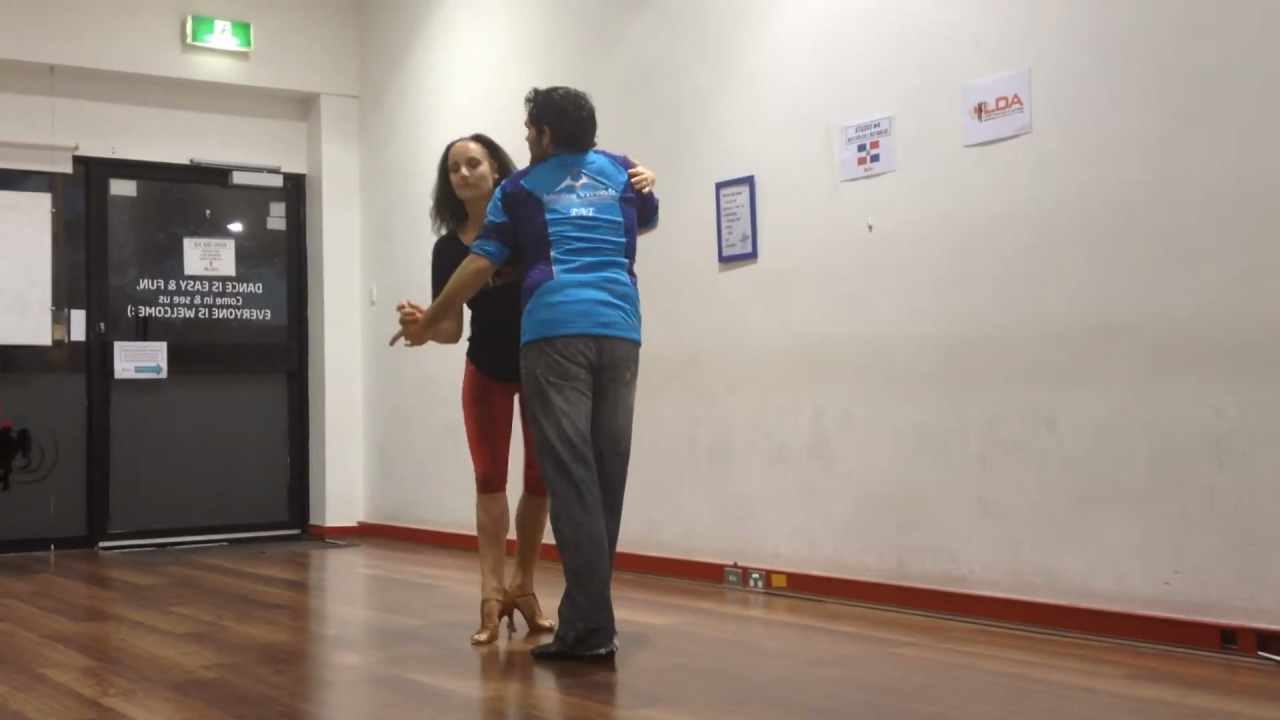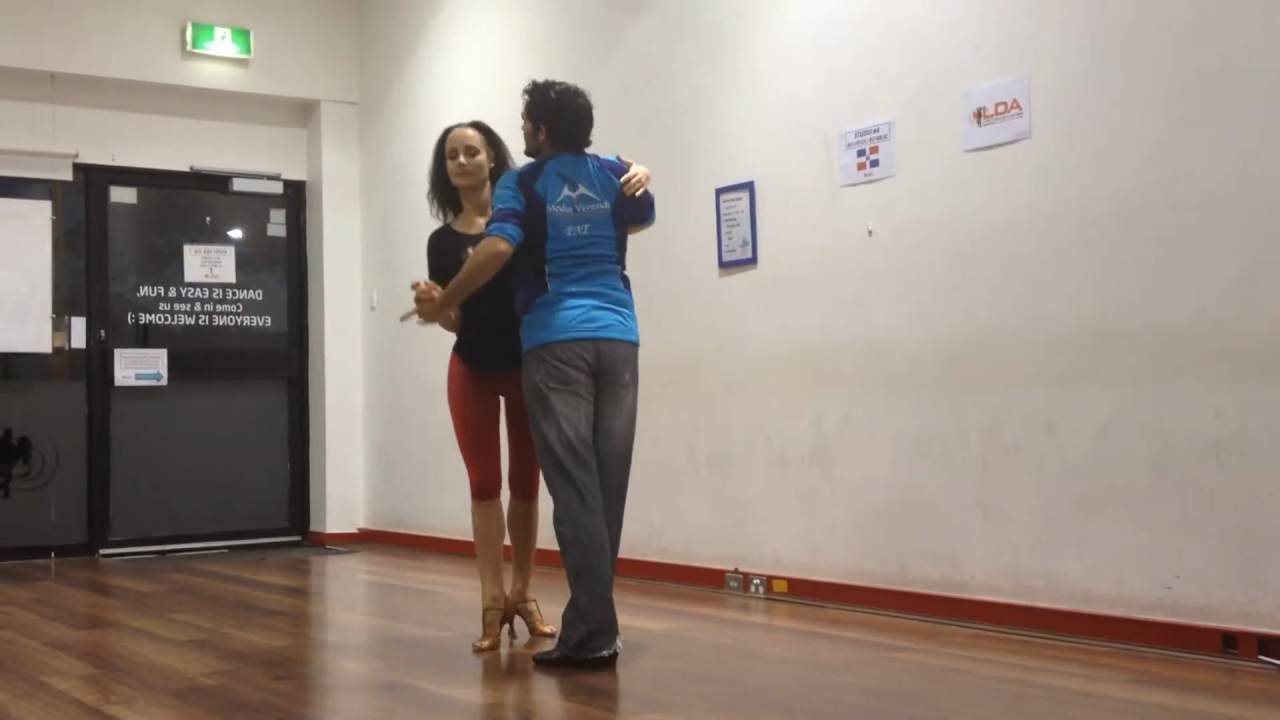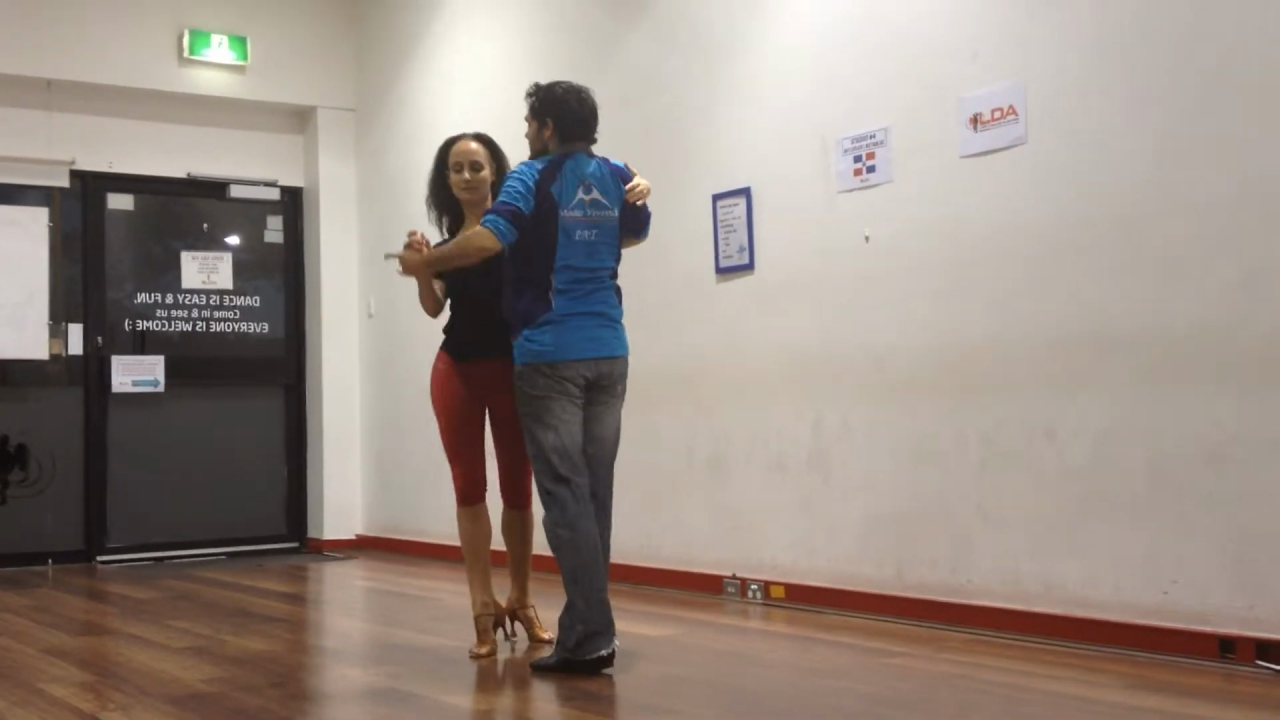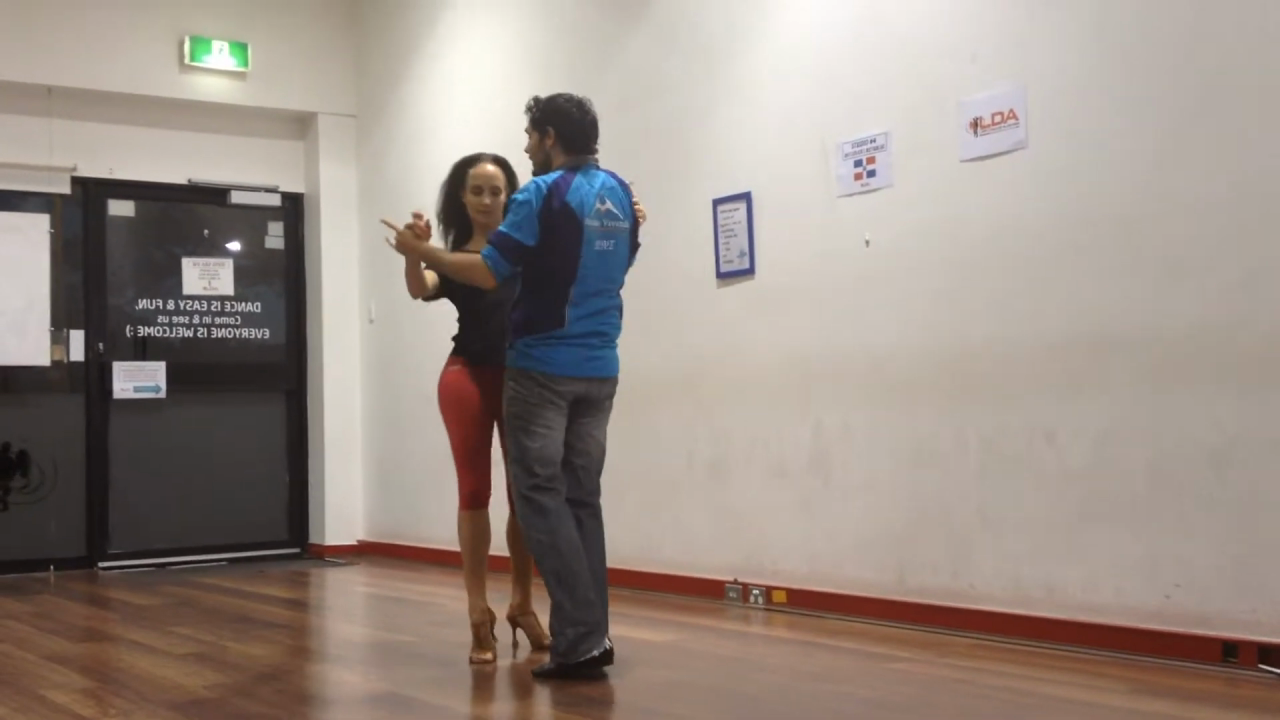
dt=0.3s
person 1, frame 1
left shoulder: (518, 188)
right shoulder: (620, 170)
left elbow: (481, 264)
right elbow: (648, 220)
left wrist: (429, 322)
left hip: (555, 332)
right hip: (620, 332)
left knee: (572, 483)
right knee: (607, 480)
left ankle: (589, 629)
right ankle: (591, 620)
person 1, frame 2
left shoulder: (521, 183)
right shoulder: (615, 174)
left elbow: (498, 248)
right elbow: (643, 219)
left wrist: (443, 303)
left hip: (555, 339)
right hip: (619, 338)
left knee: (575, 489)
right knee: (607, 486)
left ankle: (592, 633)
right ankle: (594, 625)
person 1, frame 3
left shoulder: (534, 177)
right shoulder: (618, 178)
left elbow: (490, 238)
left wrist: (427, 262)
left hip: (548, 355)
right hip: (609, 352)
left knee: (565, 494)
right knee: (594, 492)
left ankle: (589, 633)
right ankle: (592, 627)
person 1, frame 4
left shoulder: (543, 193)
right shoulder: (621, 194)
left elbow: (489, 272)
left wrist: (421, 252)
left hip: (542, 367)
right hip: (600, 369)
left knee: (543, 500)
right knee: (582, 499)
left ankle: (581, 636)
right ankle: (590, 633)
person 2, frame 1
right shoulder: (447, 249)
right elbow: (450, 330)
left wrist: (638, 177)
right hip: (486, 371)
left knee: (540, 480)
right knee: (489, 477)
left ankle: (524, 589)
right ankle: (493, 596)
person 2, frame 2
right shoulder: (442, 241)
right elbow: (453, 320)
left wrist: (634, 174)
left hip: (530, 366)
right hip: (472, 369)
left knee: (525, 482)
right knee: (484, 483)
left ankle: (523, 595)
right ankle: (493, 602)
person 2, frame 3
right shoulder: (447, 247)
right elbow: (433, 304)
left wrist: (633, 192)
right wrist: (419, 270)
left hip: (514, 368)
right hip: (457, 369)
left knee: (518, 488)
right knee: (469, 487)
left ankle: (521, 601)
right ankle: (484, 608)
person 2, frame 4
right shoulder: (450, 259)
right elbow: (420, 290)
right wrist: (412, 252)
right hip: (469, 376)
right knee: (475, 491)
left ankle: (523, 606)
right ankle: (480, 614)
